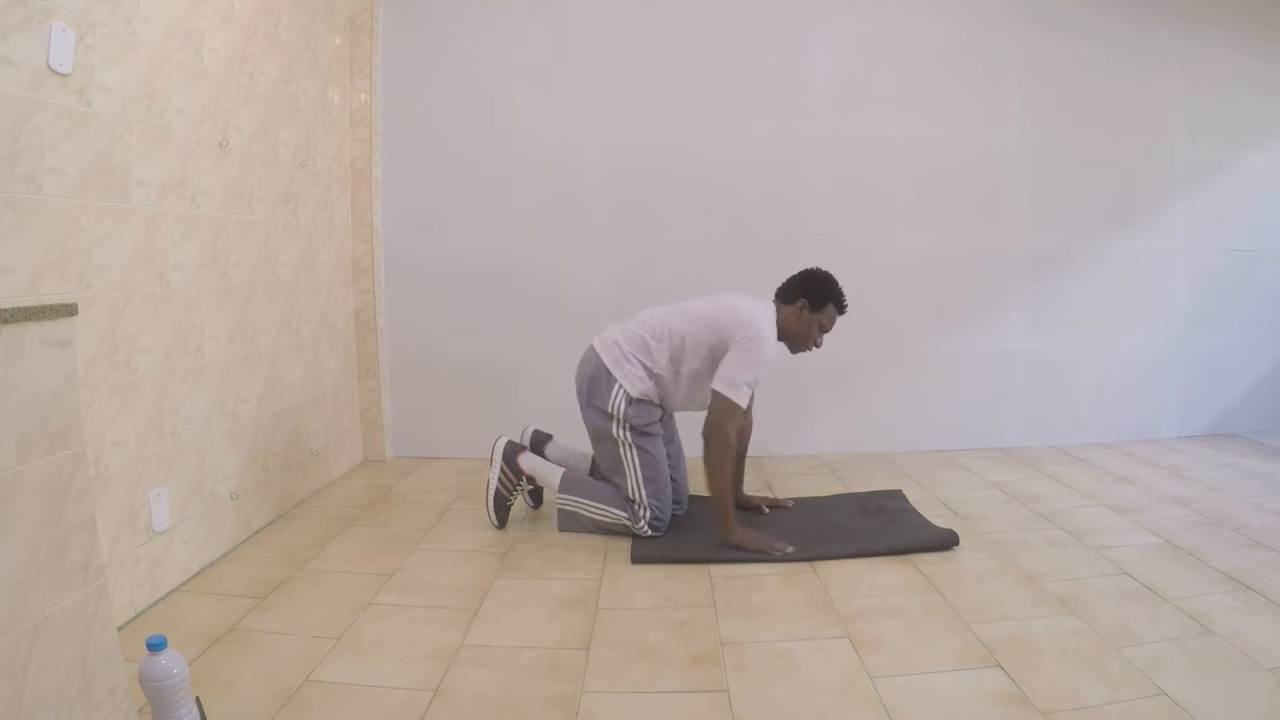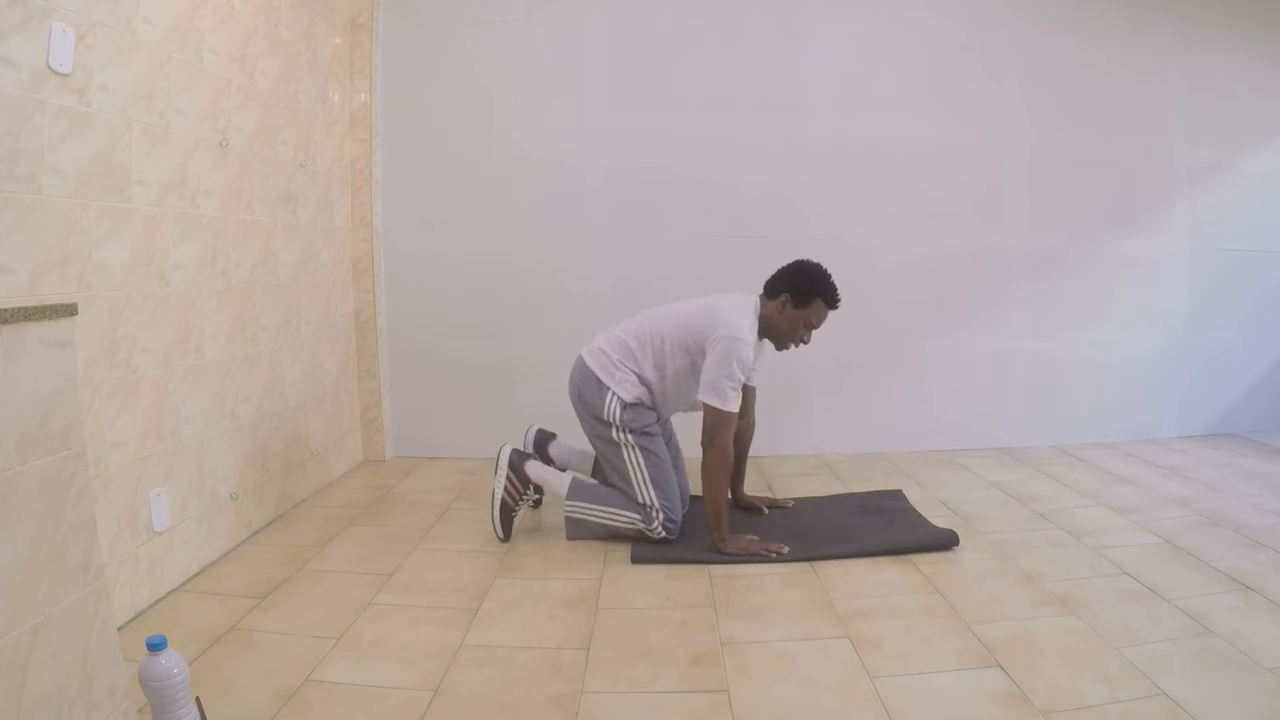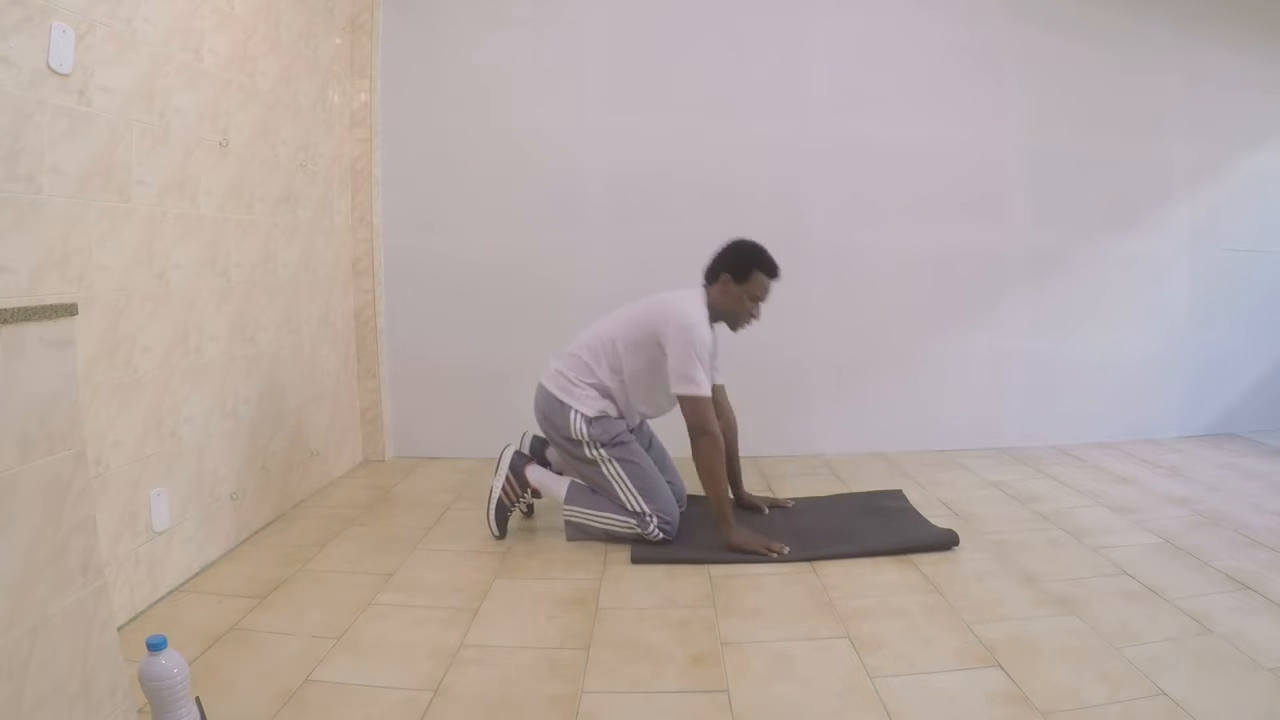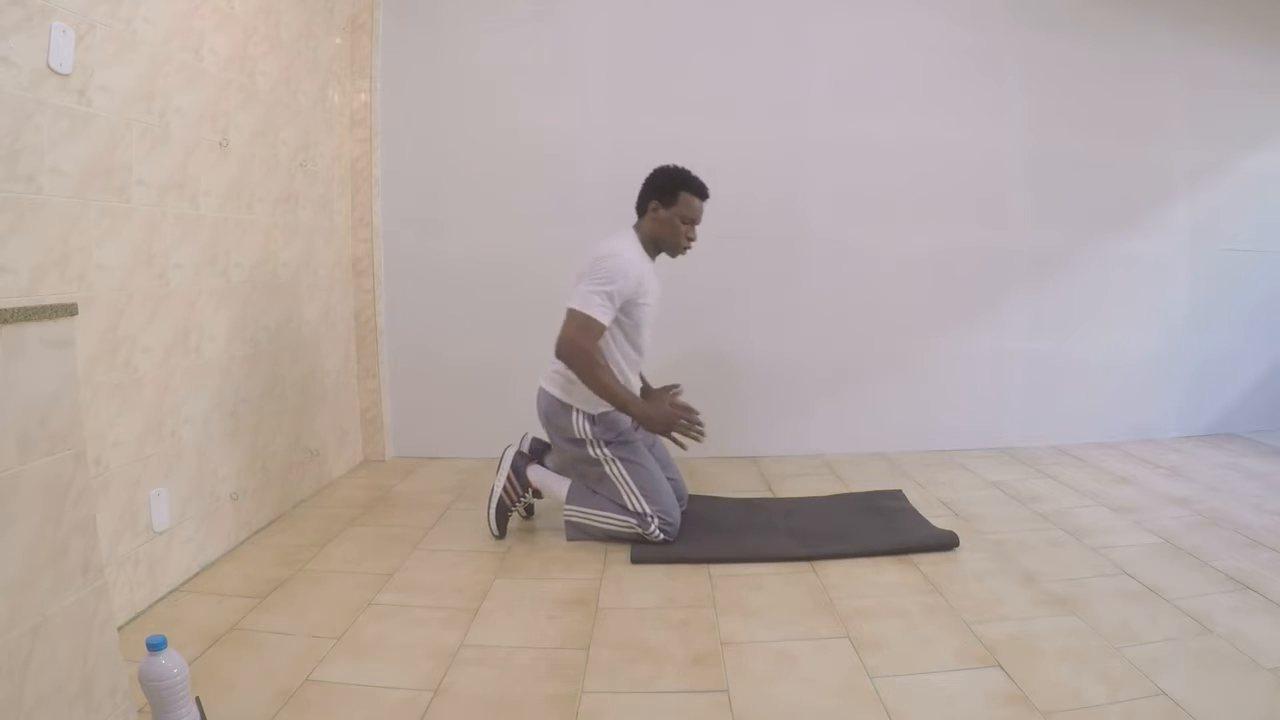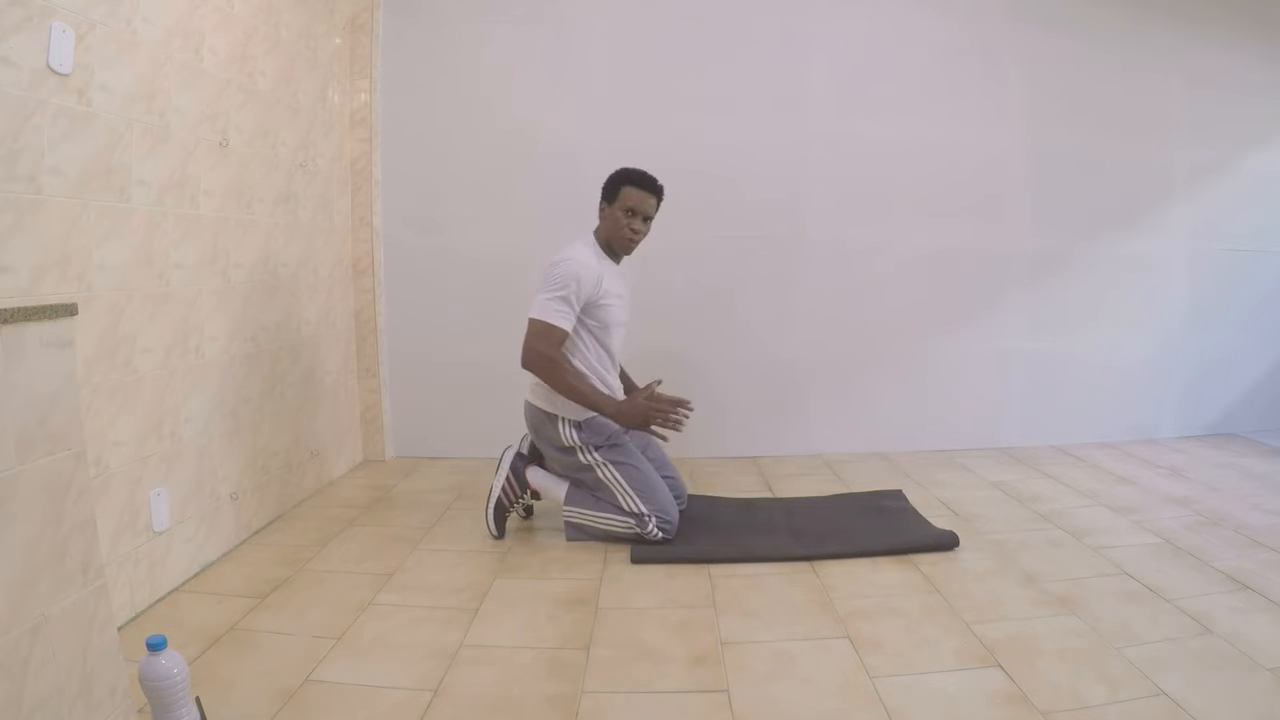
dt=0.7s
person 1, frame 1
left shoulder: (752, 320)
right shoulder: (759, 339)
left elbow: (740, 420)
right elbow: (718, 432)
left wrist: (737, 494)
right wrist: (729, 528)
left hip: (628, 378)
right hip: (616, 381)
left knee: (674, 500)
right knee: (649, 517)
left ankle: (546, 451)
right ankle: (521, 464)
person 1, frame 2
left shoulder: (748, 322)
right shoulder: (735, 335)
left elbow: (744, 420)
right elbow: (716, 441)
left wrist: (738, 492)
right wrist: (722, 537)
left hip: (628, 385)
right hip: (608, 386)
left knee: (674, 498)
right knee: (661, 519)
left ankle: (550, 451)
right ankle: (529, 473)
person 1, frame 3
left shoulder: (697, 320)
right shoulder: (689, 324)
left elbow: (722, 414)
right elbow: (704, 431)
left wrist: (740, 494)
right wrist: (728, 527)
left hip: (607, 407)
right hip: (576, 408)
left knee: (673, 497)
right knee: (659, 520)
left ankle: (547, 458)
right ankle: (528, 477)
person 1, frame 4
left shoulder: (639, 261)
right shoulder: (621, 261)
right elbow: (572, 347)
left wrist: (649, 396)
right wrist: (641, 411)
left hip: (606, 407)
right hip: (581, 411)
left knee: (675, 497)
right knee: (661, 521)
left ankle: (544, 458)
right ankle: (531, 477)
person 1, frame 5
left shoulder: (610, 269)
right shoulder: (576, 267)
right elbow: (536, 355)
left wrist: (636, 396)
right wrist: (618, 410)
left hip: (600, 414)
right hip: (571, 421)
left knee: (675, 496)
right knee: (660, 521)
left ankle: (542, 463)
right ankle: (529, 479)
